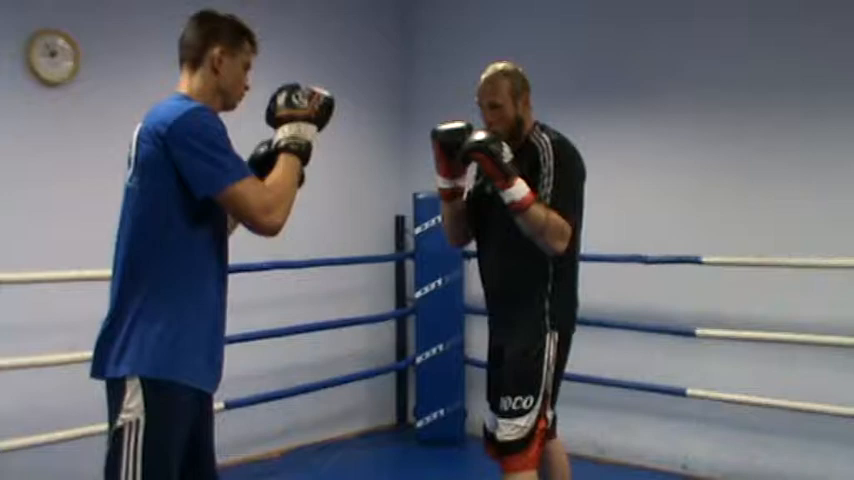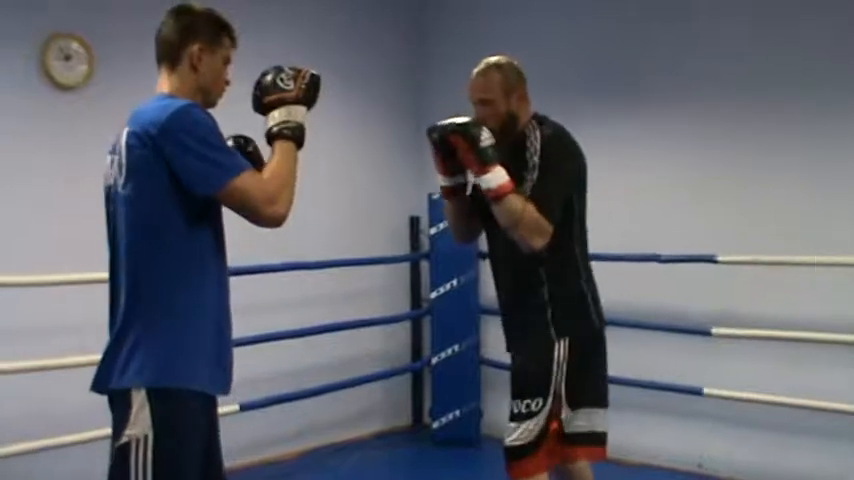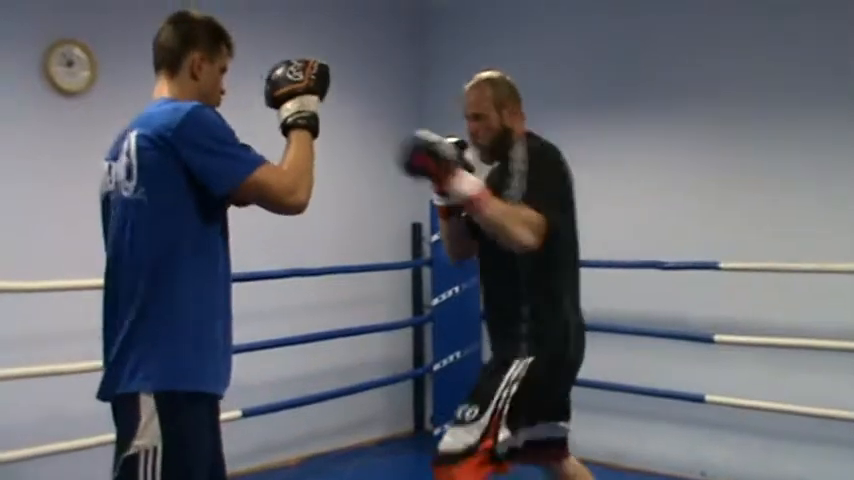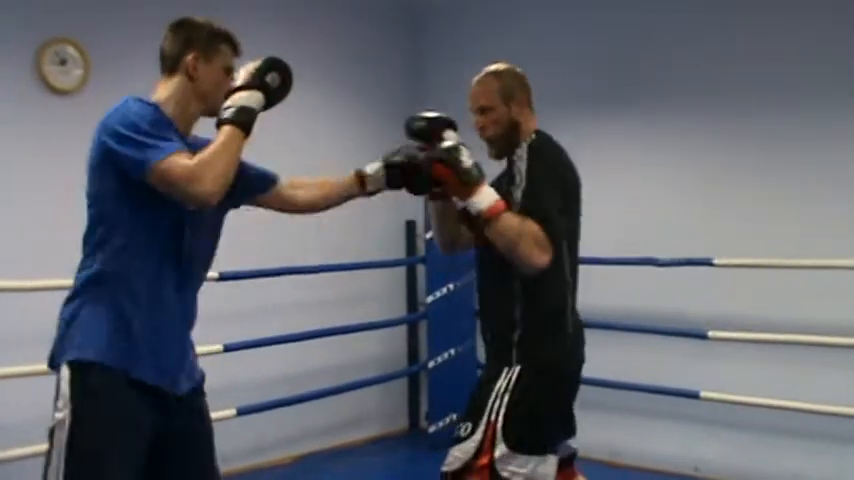
dt=0.5s
person 1, frame 1
left shoulder: (170, 122)
right shoulder: (188, 120)
right elbow: (267, 215)
left wrist: (255, 175)
right wrist: (296, 141)
left hip: (180, 355)
right hip: (154, 358)
person 1, frame 2
left shoulder: (141, 126)
right shoulder: (179, 120)
right elbow: (270, 205)
left wrist: (232, 171)
right wrist: (287, 125)
left hip: (179, 363)
right hip: (158, 368)
person 1, frame 3
left shoulder: (129, 141)
right shoulder: (187, 122)
right elbow: (291, 192)
left wrist: (223, 196)
right wrist: (302, 111)
left hip: (174, 367)
right hip: (159, 374)
person 1, frame 4
left shoulder: (203, 153)
right shoulder: (132, 121)
left elbow: (294, 195)
right elbow: (201, 188)
left wrist: (375, 177)
right wrist: (243, 110)
left hip: (172, 367)
right hip: (104, 360)
person 2, frame 1
left shoulder: (555, 153)
right shoulder: (495, 151)
left elbow: (557, 239)
right elbow: (459, 236)
left wrist: (508, 180)
right wrist: (450, 176)
left hip: (543, 319)
right hip: (507, 318)
left knee: (517, 444)
right knee: (539, 432)
person 2, frame 2
left shoulder: (551, 145)
right shoulder: (505, 148)
left elbow: (533, 235)
right elbow: (465, 231)
left wrist: (485, 166)
right wrist: (451, 172)
left hip: (559, 321)
right hip: (535, 321)
right knee: (564, 441)
person 2, frame 3
left shoulder: (536, 160)
right shoulder: (510, 169)
left elbow: (524, 235)
right elbow: (460, 250)
left wrist: (455, 176)
right wrist: (447, 191)
left hip: (532, 344)
right hip: (524, 339)
person 2, frame 4
left shoulder: (541, 159)
right shoulder: (523, 165)
left elbow: (534, 255)
right elbow: (453, 240)
left wrist: (473, 188)
right wrist: (444, 183)
left hip: (533, 353)
right hip: (543, 349)
